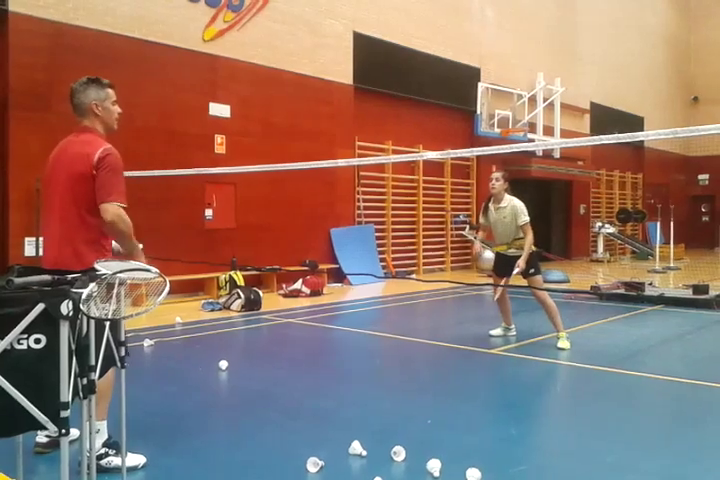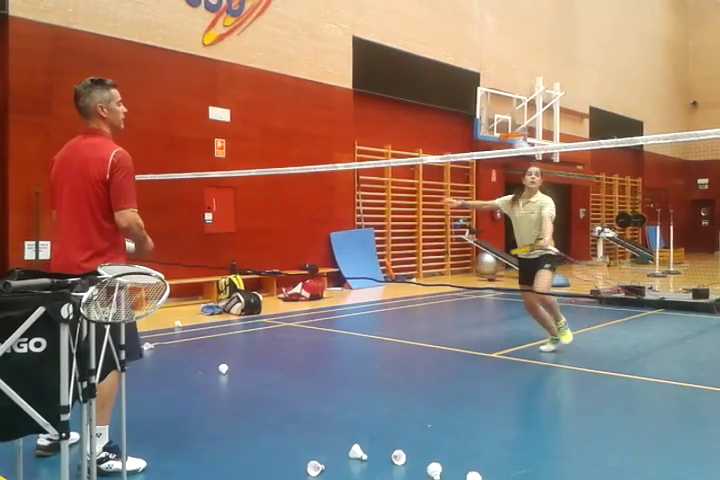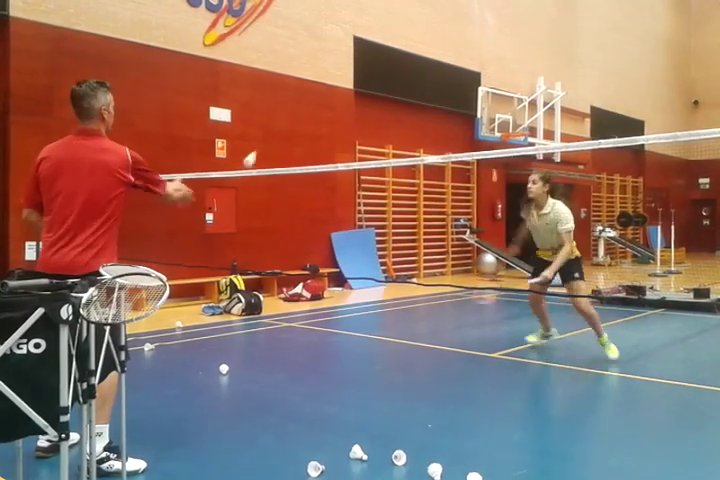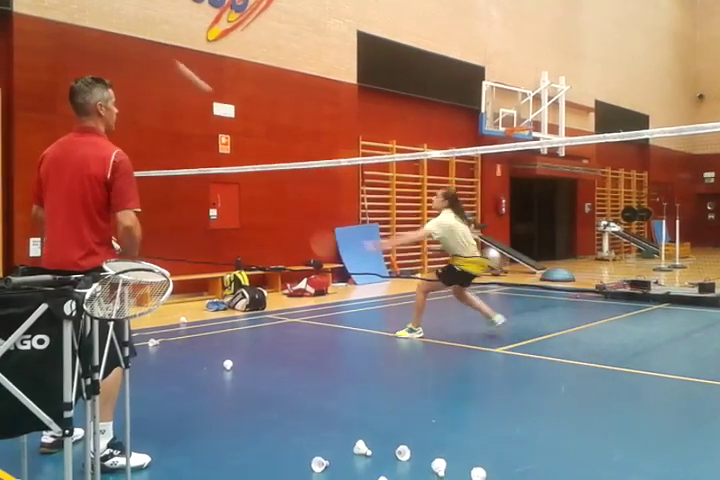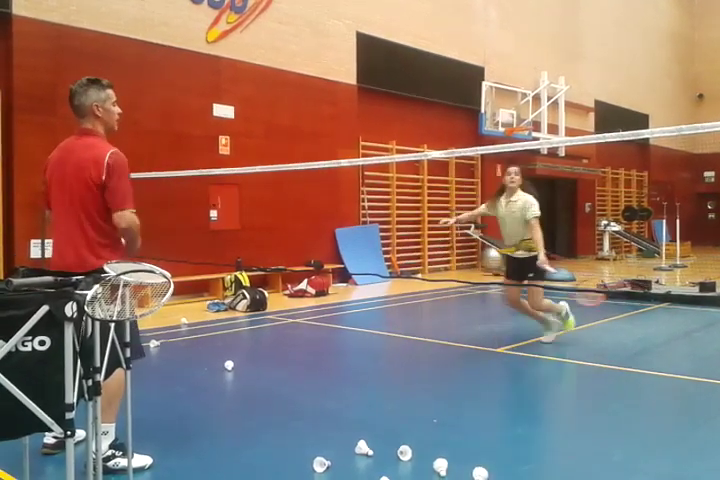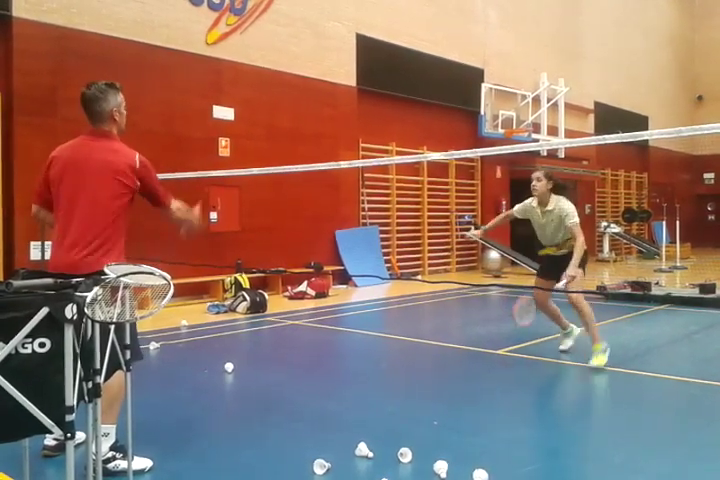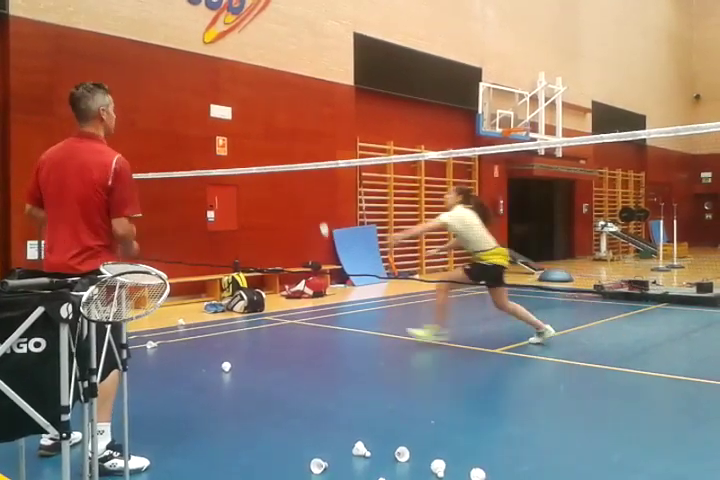
dt=0.7s
person 1, frame 1
left shoulder: (60, 150)
right shoulder: (102, 153)
right elbow: (113, 214)
right wrist: (134, 251)
left hip: (57, 266)
right hip: (89, 269)
right knee: (107, 356)
left ankle: (51, 430)
right ankle: (100, 446)
person 1, frame 2
left shoulder: (63, 155)
right shoulder: (114, 156)
right elbow: (127, 219)
right wrist: (145, 241)
left hip: (64, 270)
right hip: (99, 273)
right knee: (109, 361)
left ankle: (50, 433)
right ankle: (99, 450)
person 1, frame 3
left shoulder: (48, 154)
right shoulder: (122, 158)
left elbow: (30, 215)
right elbow: (172, 193)
right wrist: (181, 189)
left hip: (52, 271)
right hip: (93, 274)
right knee: (107, 360)
left ankle: (48, 434)
right ankle: (101, 450)
person 1, frame 4
left shoulder: (51, 153)
right shoulder: (113, 157)
left elbow: (38, 212)
right elbow: (127, 224)
right wrist: (134, 260)
left hip: (54, 269)
right hip: (94, 271)
right knee: (111, 358)
left ankle: (54, 429)
right ankle: (105, 446)
person 1, frame 5
left shoulder: (57, 155)
right shoulder: (109, 157)
right elbow: (124, 220)
right wrist: (133, 243)
left hip: (63, 271)
right hip: (100, 272)
right knee: (116, 359)
left ankle: (56, 431)
right ankle: (106, 447)
person 1, frame 6
left shoulder: (59, 155)
right shoulder: (131, 161)
left elbow: (39, 211)
right elbow: (171, 208)
right wrist: (191, 218)
left hip: (61, 271)
right hip: (101, 273)
right knee: (116, 360)
left ankle: (56, 434)
right ankle: (107, 450)
person 1, frame 7
left shoulder: (49, 157)
right shoulder: (113, 163)
left elbow: (33, 210)
right elbow: (123, 229)
right wrist: (131, 250)
left hip: (56, 270)
right hip: (94, 273)
right knee: (107, 360)
left ankle: (52, 433)
right ankle: (102, 449)
person 2, frame 1
left shoulder: (516, 205)
right shoulder: (487, 207)
left elbow: (529, 234)
right elbow: (483, 229)
left wrist: (523, 259)
right wrist: (478, 241)
left hip: (523, 252)
right hip: (502, 253)
left knee: (540, 294)
right knee: (499, 291)
left ankle: (562, 334)
right ankle: (508, 326)
person 2, frame 2
left shoulder: (546, 201)
right shoulder: (512, 201)
left elbow: (548, 222)
right elbow: (485, 204)
left wrist: (547, 238)
right wrist: (461, 204)
left hip: (544, 254)
right hip: (525, 257)
left knee: (541, 292)
right knee: (530, 304)
left ankle: (561, 322)
right ankle: (555, 337)
person 2, frame 3
left shoulder: (560, 210)
right shoulder: (528, 208)
left elbow: (566, 246)
left wrist: (552, 269)
right wrist: (515, 244)
left hip: (567, 258)
right hip: (543, 256)
left knee: (581, 305)
right knee: (535, 300)
left ankle: (604, 340)
right ankle: (547, 331)
person 2, frame 4
left shoulder: (441, 221)
right shoulder: (454, 217)
left elbow: (416, 236)
left wrist: (390, 243)
right wrist: (440, 246)
left hip: (463, 265)
right hip: (473, 262)
left knee: (422, 288)
right knee: (459, 293)
left ankle: (414, 328)
right ankle: (494, 316)
person 2, frame 5
left shoulder: (528, 200)
right shoulder: (497, 201)
left elbow: (535, 228)
right elbow: (475, 213)
left wrist: (541, 253)
right wrist: (455, 219)
left hip: (531, 253)
right hip: (513, 254)
left knee: (536, 304)
right knee: (512, 299)
left ankle: (561, 310)
right ankle: (549, 323)
person 2, frame 6
left shoulder: (564, 206)
right shoulder: (530, 205)
left elbow: (579, 237)
right elbow: (507, 215)
left wrist: (573, 266)
right wrist: (482, 230)
left hip: (571, 254)
right hip: (550, 253)
left knee: (575, 298)
right knee: (540, 300)
left ankle: (599, 346)
right ankle: (568, 329)
person 2, frame 7
left shoulder: (456, 214)
right shoulder: (466, 213)
left elbow: (428, 226)
left wrist: (401, 235)
right wrist: (442, 248)
left hip: (489, 261)
right hip: (494, 259)
left knee: (443, 285)
right knee: (501, 304)
left ankle: (438, 329)
right ankle: (542, 329)
